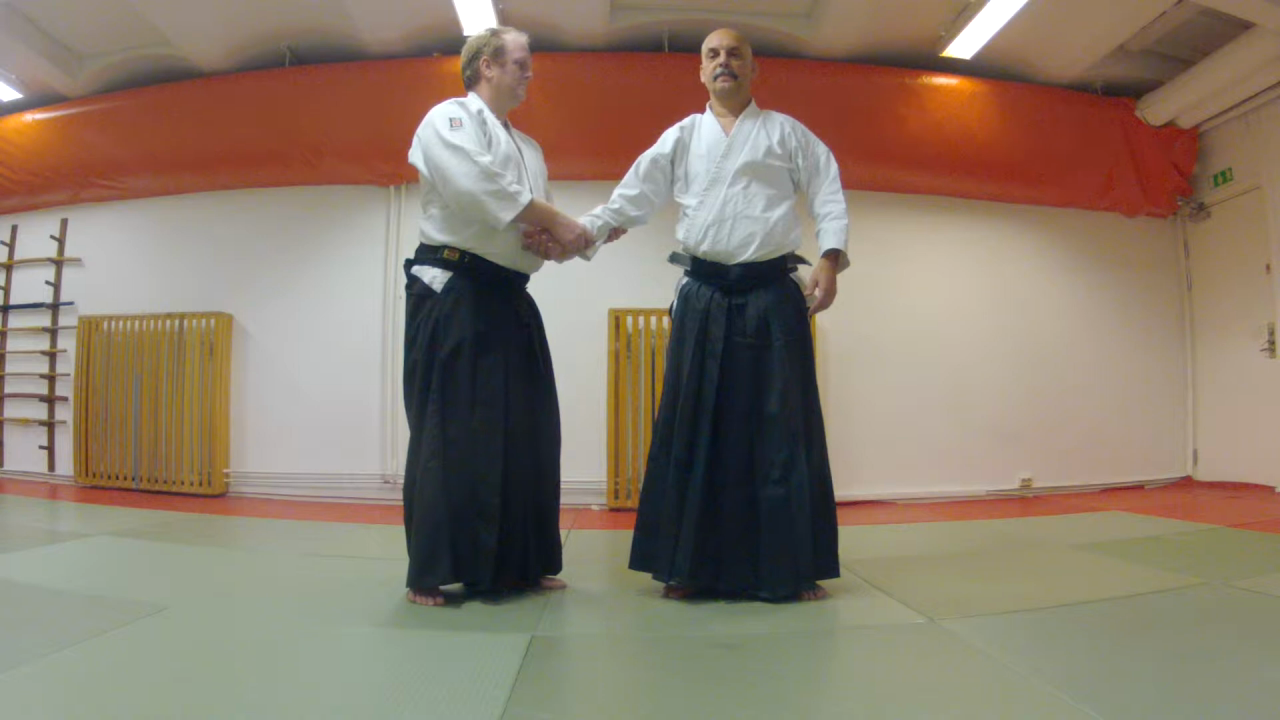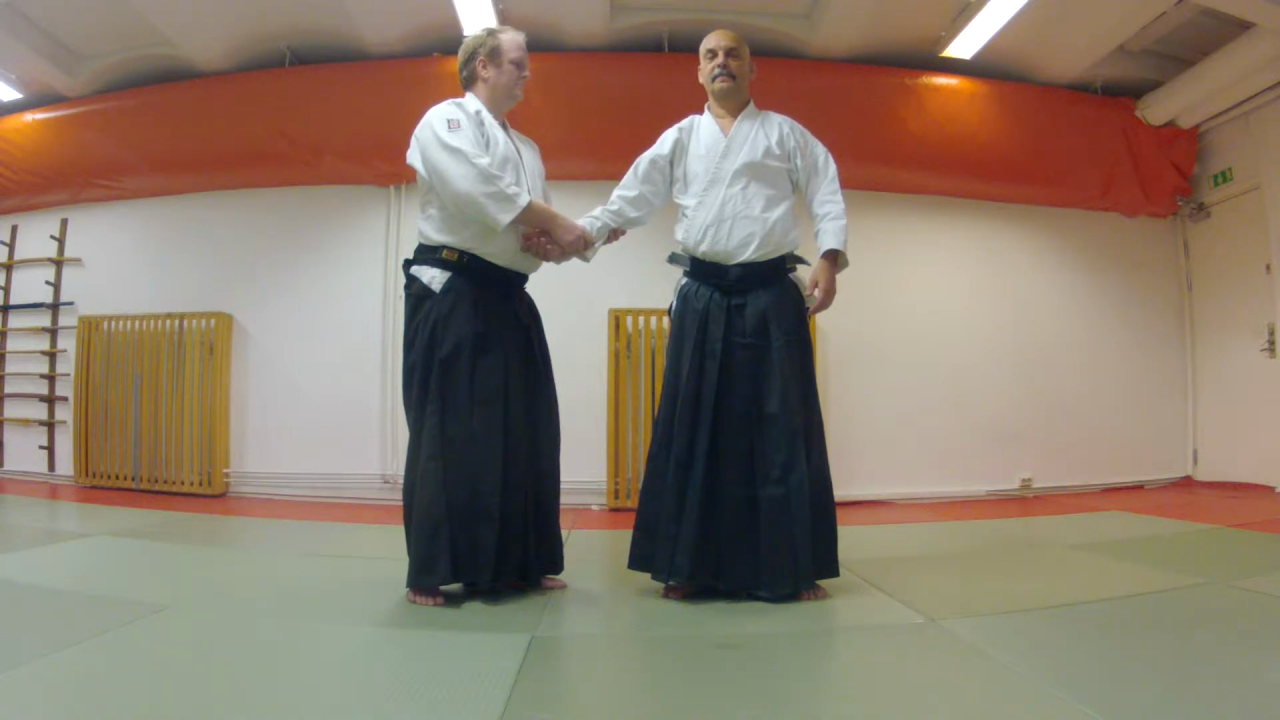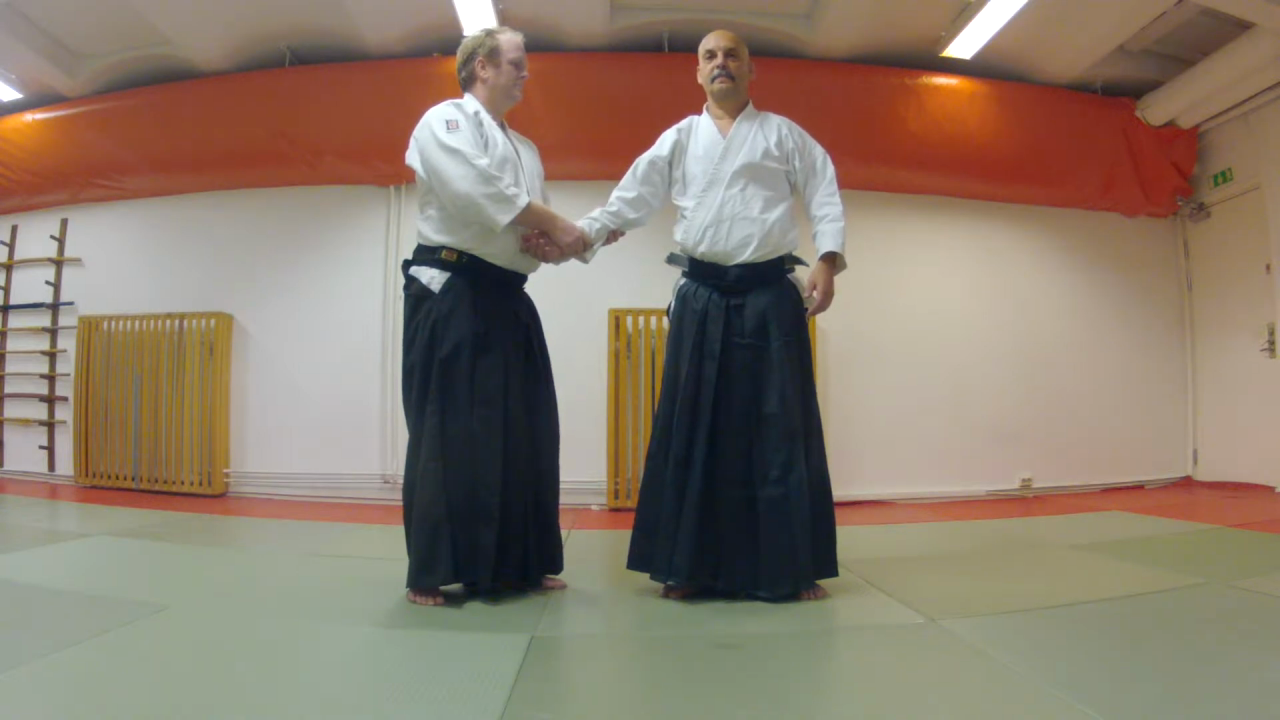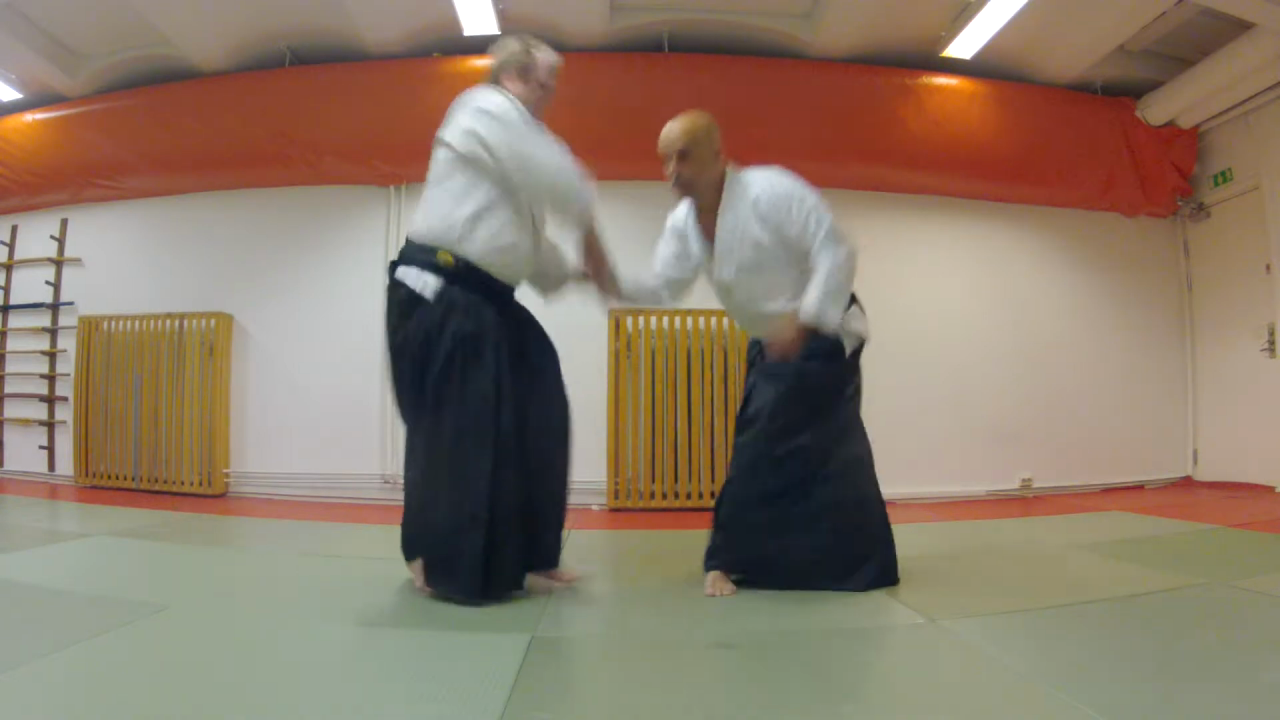
dt=1s
person 1, frame 1
left shoulder: (528, 146)
right shoulder: (450, 118)
left elbow: (544, 233)
right elbow: (477, 188)
left wrist: (578, 237)
right wrist: (557, 222)
left hip: (509, 298)
right hip: (453, 292)
left knee: (524, 432)
right knee: (450, 432)
left ankle: (517, 564)
right ankle: (431, 570)
person 1, frame 2
left shoulder: (525, 147)
right shoulder: (447, 120)
left elbow: (540, 230)
right elbow: (476, 189)
left wrist: (574, 237)
right wrist: (555, 224)
left hip: (508, 298)
right hip: (452, 294)
left knee: (524, 433)
right knee: (449, 433)
left ankle: (516, 564)
right ankle: (431, 572)
person 1, frame 3
left shoulder: (523, 148)
right shoulder: (446, 120)
left elbow: (537, 231)
right elbow: (476, 190)
left wrist: (569, 239)
right wrist: (554, 225)
left hip: (506, 299)
right hip: (451, 294)
left knee: (523, 433)
right knee: (449, 433)
left ankle: (517, 563)
right ankle: (430, 572)
person 1, frame 4
left shoulder: (521, 155)
right shoulder: (487, 111)
left elbow: (532, 239)
right elbow: (556, 176)
left wrist: (571, 274)
right wrist: (589, 223)
left hip: (487, 300)
right hip: (440, 296)
left knee: (531, 420)
right knee: (457, 427)
left ankle: (523, 554)
right ankle: (437, 558)
person 2, frame 1
left shoulder: (787, 132)
right shoulder: (680, 138)
left elbow: (828, 194)
right elbow: (631, 198)
left wrist: (830, 259)
left hip: (773, 295)
right hip: (703, 297)
left knee: (780, 429)
right knee: (695, 429)
left ankle: (791, 566)
right ankle: (692, 564)
person 2, frame 2
left shoulder: (785, 132)
right shoulder: (679, 139)
left elbow: (826, 194)
right elbow: (630, 199)
left wrist: (829, 259)
left hip: (772, 295)
right hip: (702, 299)
left knee: (780, 429)
right knee: (694, 429)
left ankle: (791, 567)
right ankle: (691, 564)
person 2, frame 3
left shoulder: (784, 134)
right shoulder: (678, 139)
left elbow: (825, 196)
right elbow: (630, 199)
left wrist: (827, 261)
left hip: (770, 294)
right hip: (701, 297)
left knee: (780, 428)
right knee: (692, 428)
left ankle: (792, 567)
right ankle: (692, 565)
person 2, frame 4
left shoulder: (771, 192)
right shoulder: (683, 221)
left elbow: (834, 254)
right elbow: (663, 284)
left wrist: (803, 322)
right wrist: (612, 281)
left hip: (821, 339)
right hip: (771, 345)
left knee: (768, 442)
right knee: (796, 449)
left ankle: (735, 559)
